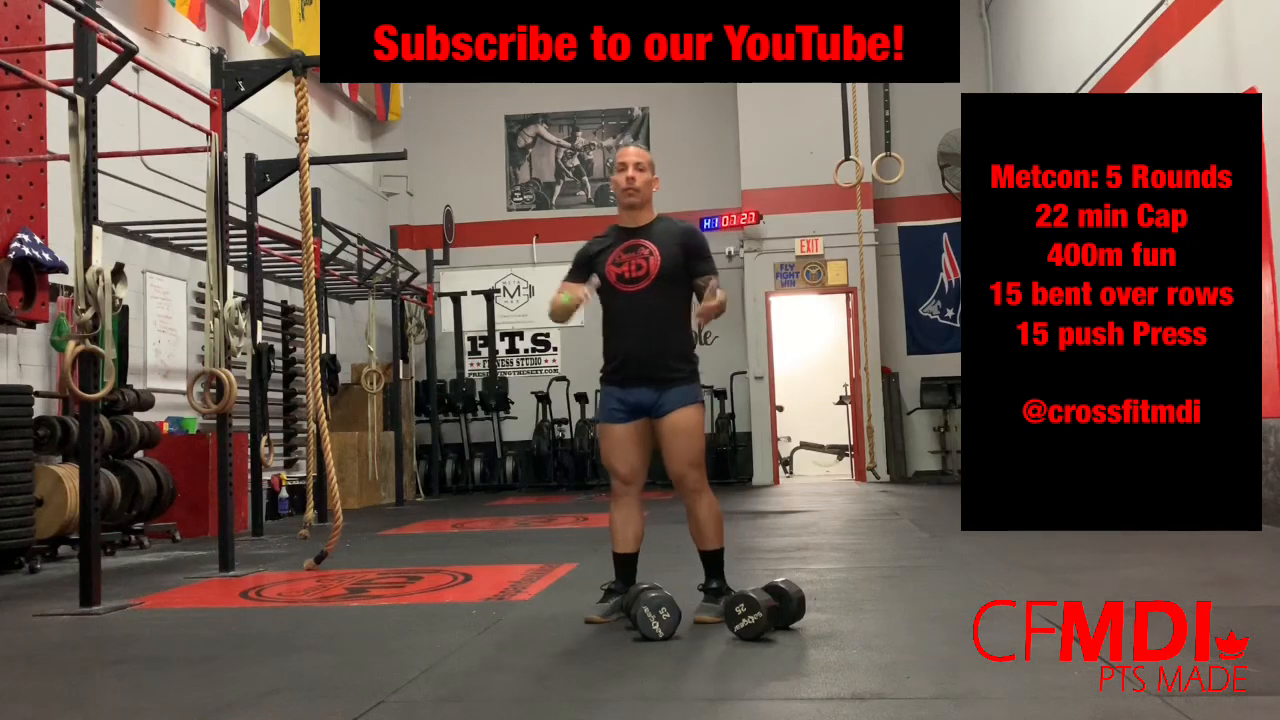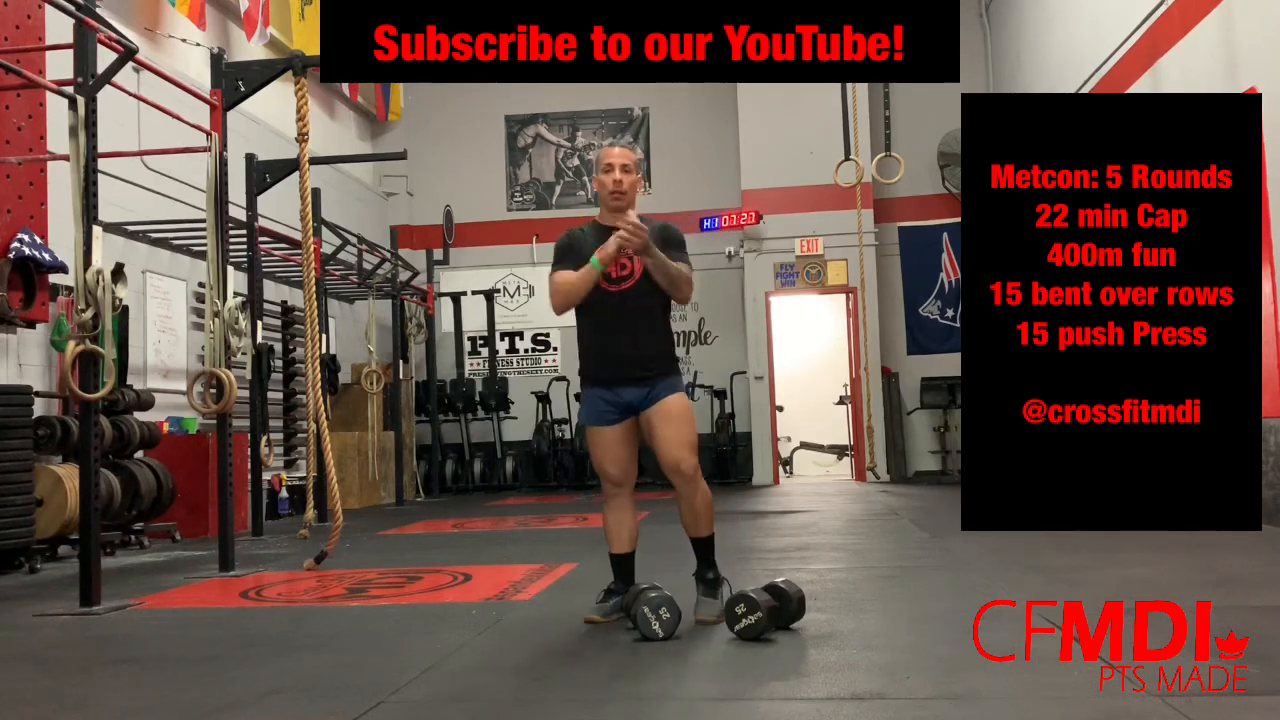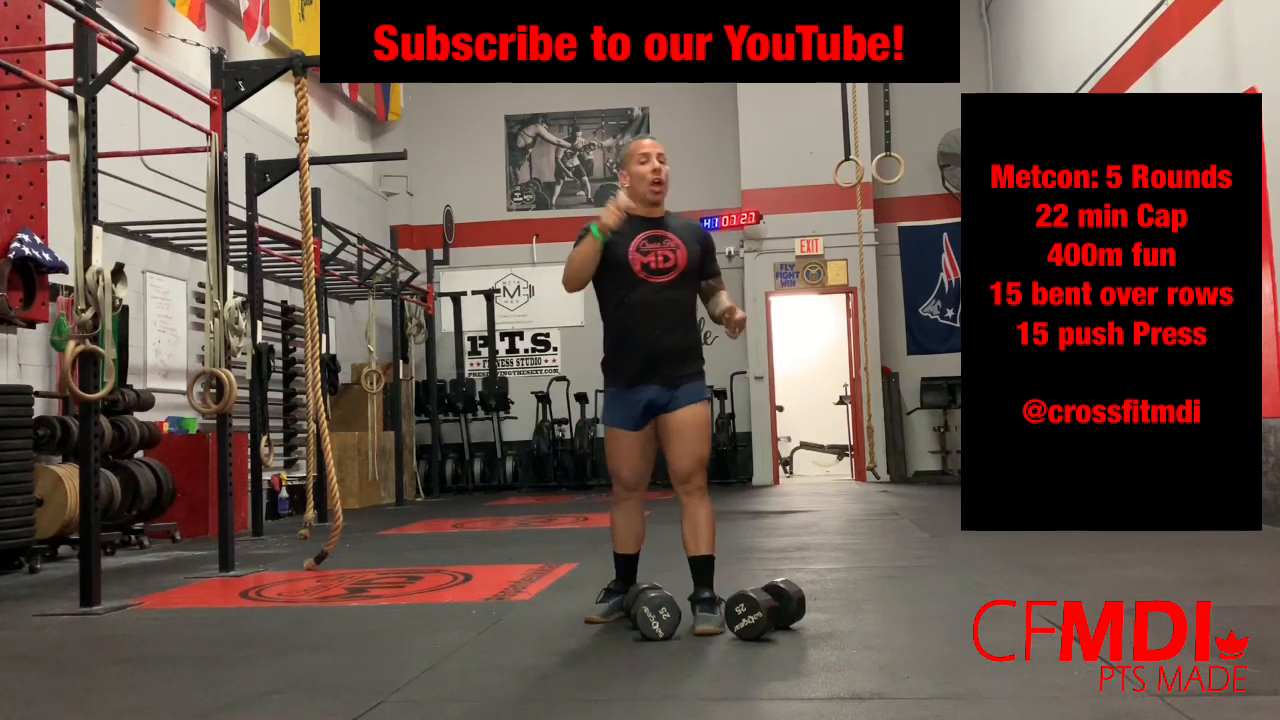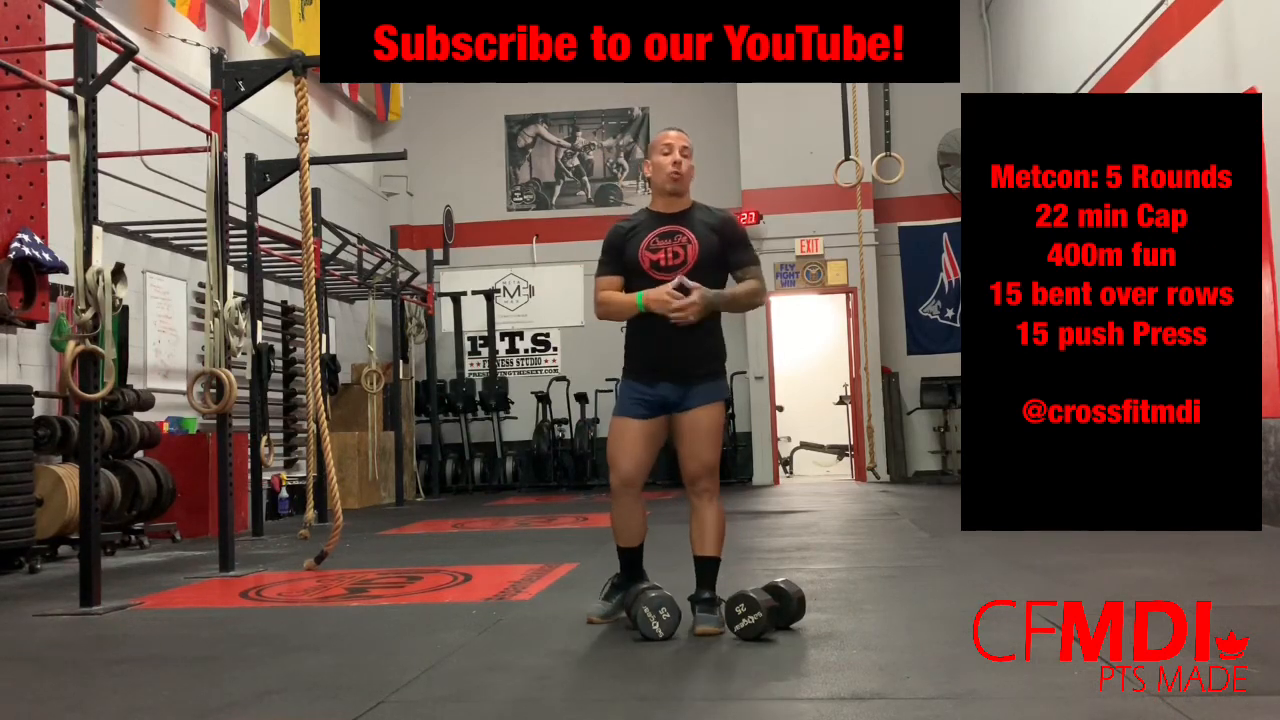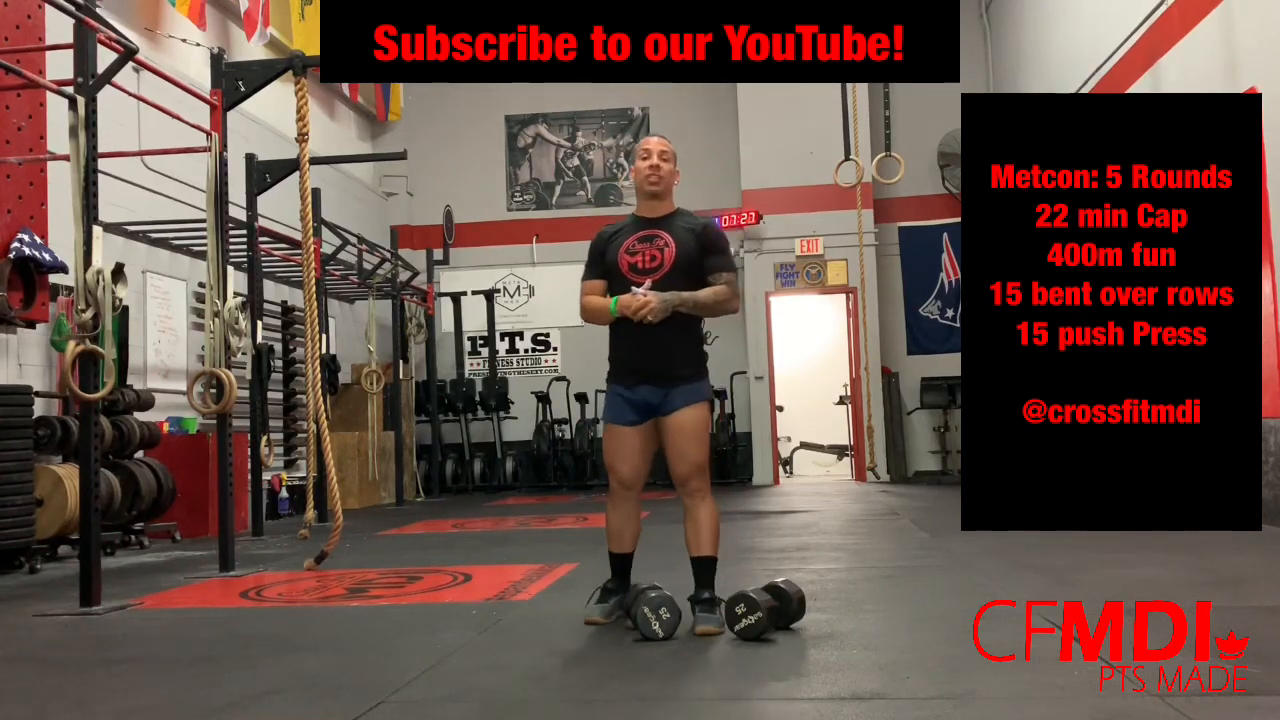
dt=0.4s
person 1, frame 1
left shoulder: (684, 236)
right shoulder: (595, 249)
left elbow: (711, 295)
right elbow: (560, 309)
left wrist: (714, 304)
right wrist: (567, 301)
left hip: (676, 382)
right hip: (620, 387)
left knee: (692, 482)
right knee: (624, 485)
left ankle: (716, 585)
right ankle: (623, 586)
person 1, frame 2
left shoulder: (663, 235)
right shoulder: (577, 243)
left elbow: (682, 292)
right elbow: (560, 301)
left wrist: (644, 247)
right wrist: (602, 256)
left hip: (660, 379)
right hip: (603, 388)
left knee: (685, 472)
right knee: (616, 486)
left ankle: (708, 577)
right ankle: (623, 587)
person 1, frame 3
left shoulder: (694, 233)
right shoulder: (608, 231)
left elbow: (713, 290)
right elbow: (573, 279)
left wrist: (727, 313)
right wrist: (601, 228)
left hip: (685, 380)
right hip: (627, 384)
left knee: (691, 484)
right knee: (627, 488)
left ankle: (705, 595)
right ankle: (622, 586)
person 1, frame 4
left shoulder: (720, 225)
right shoulder: (624, 233)
left elbow: (756, 290)
right elbow: (602, 303)
left wrist: (711, 299)
right wrist: (646, 299)
left hip: (701, 380)
right hip: (640, 380)
left knee: (702, 484)
right knee: (622, 482)
left ankle: (706, 596)
right ankle: (629, 576)
person 1, frame 5
left shoulder: (701, 230)
right shoulder: (608, 238)
left elbow: (729, 296)
right elbow: (587, 306)
left wrist: (672, 299)
right wrist: (621, 303)
left hip: (684, 381)
right hip: (625, 384)
left knee: (693, 484)
right knee: (623, 487)
left ankle: (705, 595)
right ankle: (617, 586)
